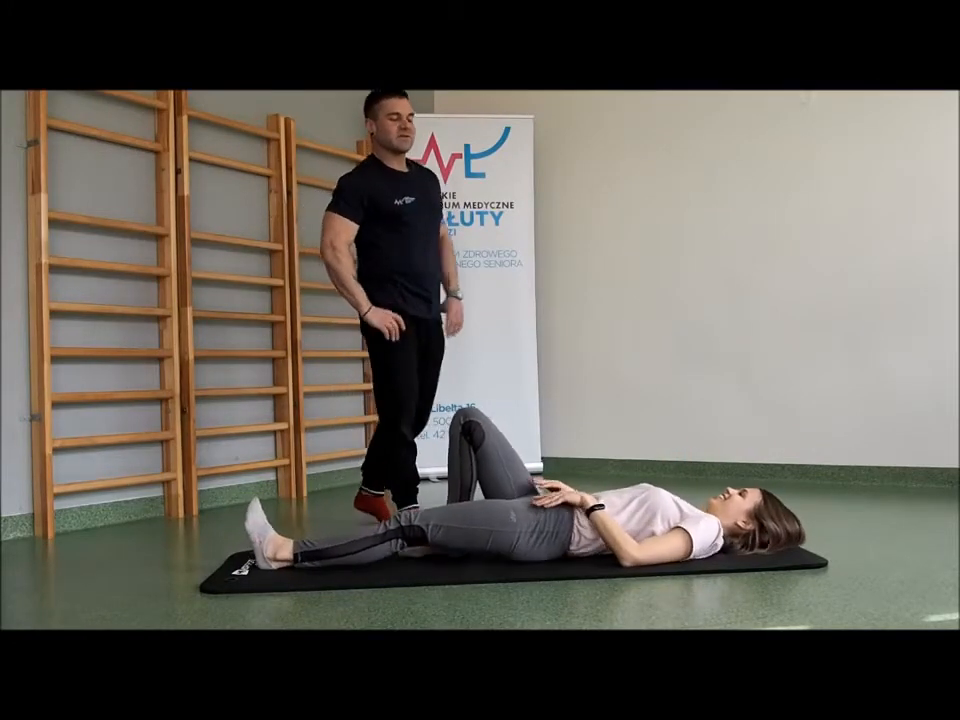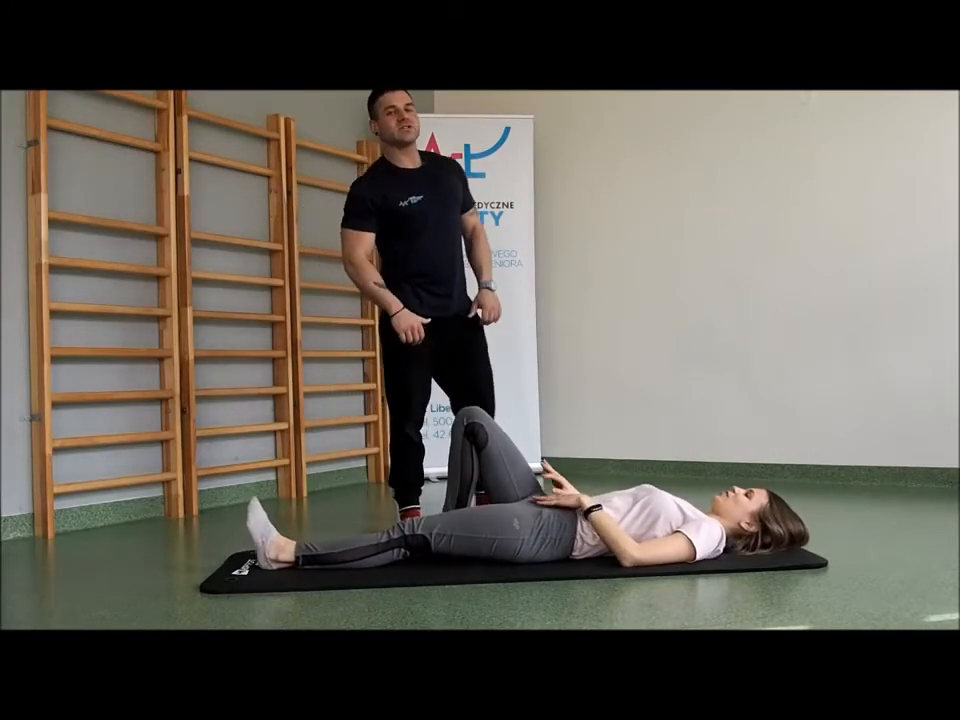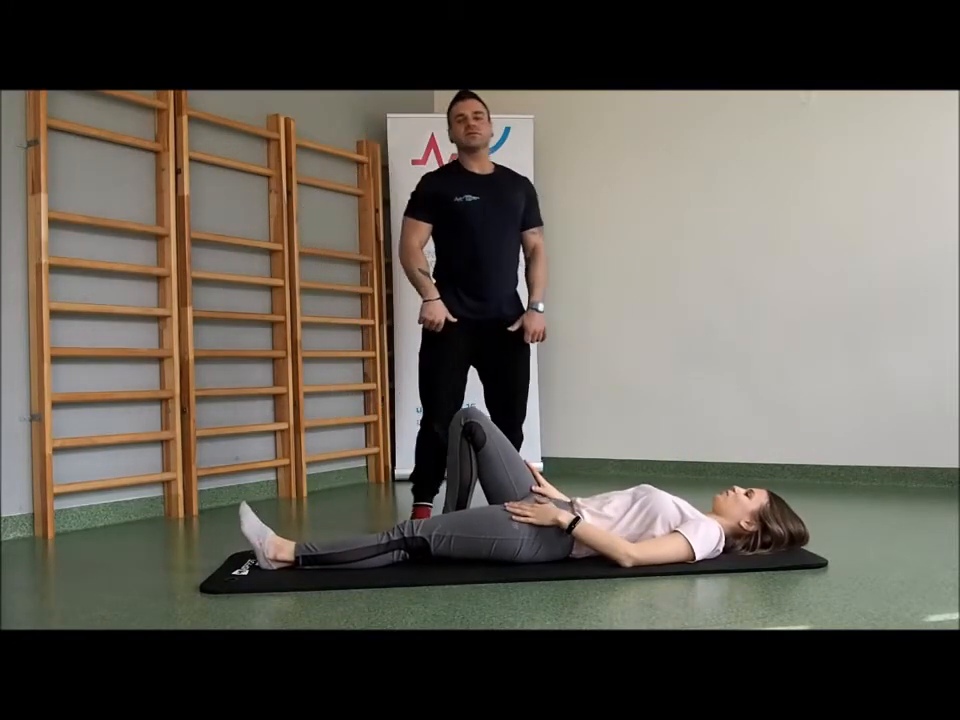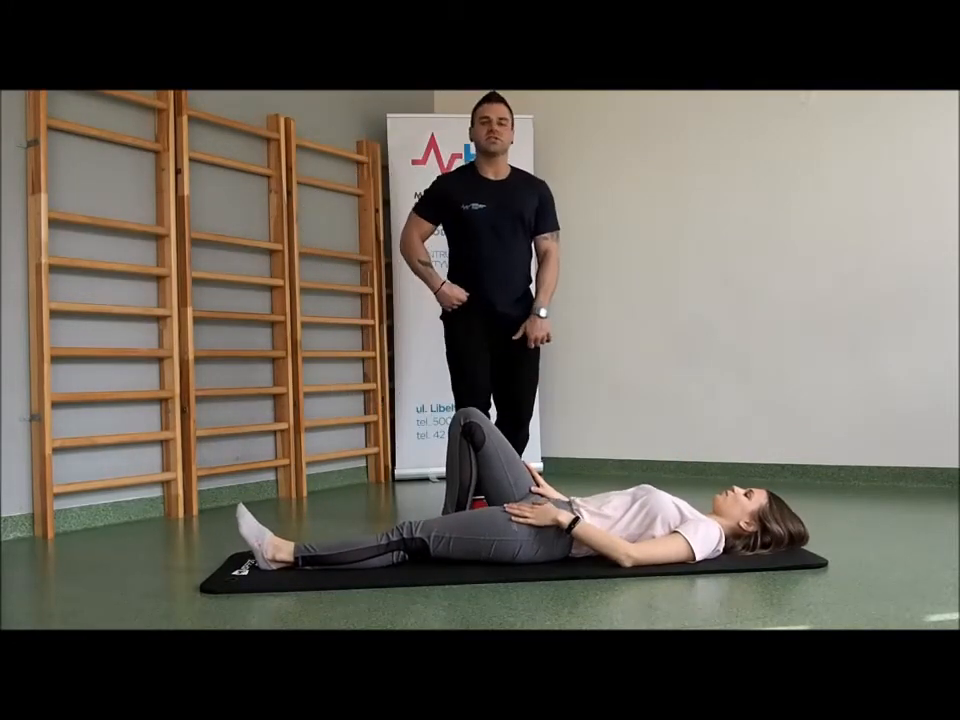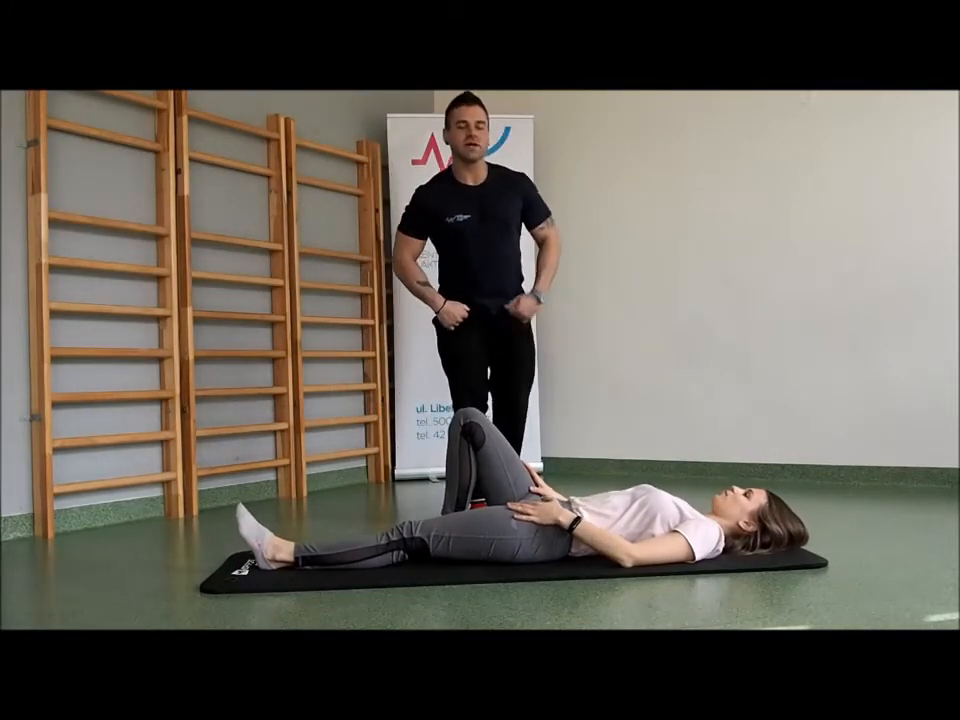
dt=0.5s
person 1, frame 1
left shoulder: (706, 532)
right shoulder: (691, 515)
left elbow: (633, 555)
left wrist: (585, 502)
right wrist: (571, 491)
left hip: (545, 532)
right hip: (545, 509)
left knee: (408, 523)
right knee: (468, 421)
left ankle: (286, 552)
right ankle: (451, 537)
person 1, frame 2
left shoulder: (709, 538)
right shoulder: (692, 516)
left elbow: (632, 555)
left wrist: (585, 502)
right wrist: (572, 492)
left hip: (548, 535)
right hip: (548, 509)
left knee: (410, 535)
right knee: (472, 419)
left ankle: (290, 554)
right ankle: (452, 533)
person 1, frame 3
left shoulder: (708, 537)
right shoulder: (693, 518)
left elbow: (630, 554)
left wrist: (564, 518)
right wrist: (556, 494)
left hip: (549, 538)
right hip: (555, 512)
left knee: (410, 538)
right knee: (469, 421)
left ankle: (290, 554)
right ankle: (450, 534)
person 1, frame 4
left shoulder: (707, 537)
right shoulder: (690, 517)
left elbow: (630, 555)
left wrist: (564, 519)
right wrist: (555, 495)
left hip: (546, 537)
right hip: (551, 511)
left knee: (408, 537)
right knee: (469, 421)
left ankle: (288, 553)
right ankle: (451, 533)
person 1, frame 5
left shoulder: (707, 537)
right shoulder: (691, 518)
left elbow: (630, 554)
left wrist: (566, 518)
right wrist: (556, 495)
left hip: (544, 536)
right hip: (549, 511)
left knee: (408, 538)
right knee: (469, 420)
left ankle: (289, 554)
right ankle: (450, 532)
person 2, frame 1
left shoulder: (427, 179)
right shoulder: (359, 183)
right elbow: (333, 249)
left wrist: (453, 293)
right wrist: (366, 309)
left hip: (429, 316)
right hip: (391, 317)
left knee: (416, 413)
right knee: (400, 412)
left ankle: (371, 490)
right ankle: (409, 510)
person 2, frame 2
left shoulder: (449, 170)
right shoulder: (370, 188)
left elbow: (473, 229)
right elbow: (356, 258)
left wrist: (486, 285)
right wrist: (395, 309)
left hip: (459, 313)
right hip: (409, 319)
left knee: (479, 405)
right knee: (408, 418)
left ankle: (486, 495)
right ankle: (409, 509)
person 2, frame 3
left shoulder: (519, 186)
right shoulder: (436, 184)
left elbow: (535, 248)
right elbow: (410, 246)
left wrist: (536, 307)
right wrist: (431, 297)
left hip: (506, 319)
right hip: (451, 318)
left knee: (510, 418)
right knee: (439, 416)
right ankle: (423, 504)
person 2, frame 4
left shoulder: (535, 190)
right shoulder: (449, 187)
left elbow: (549, 254)
right elbow: (410, 240)
left wrist: (540, 311)
right wrist: (439, 286)
left hip: (519, 320)
right hip: (467, 315)
left knee: (516, 416)
right knee: (473, 408)
person 2, frame 5
left shoulder: (516, 185)
right shoulder: (430, 197)
left elbow: (550, 239)
right elbow: (403, 258)
left wrist: (537, 295)
right wrist: (439, 304)
left hip: (513, 317)
right hip: (461, 319)
left knee: (513, 411)
right knee: (471, 411)
